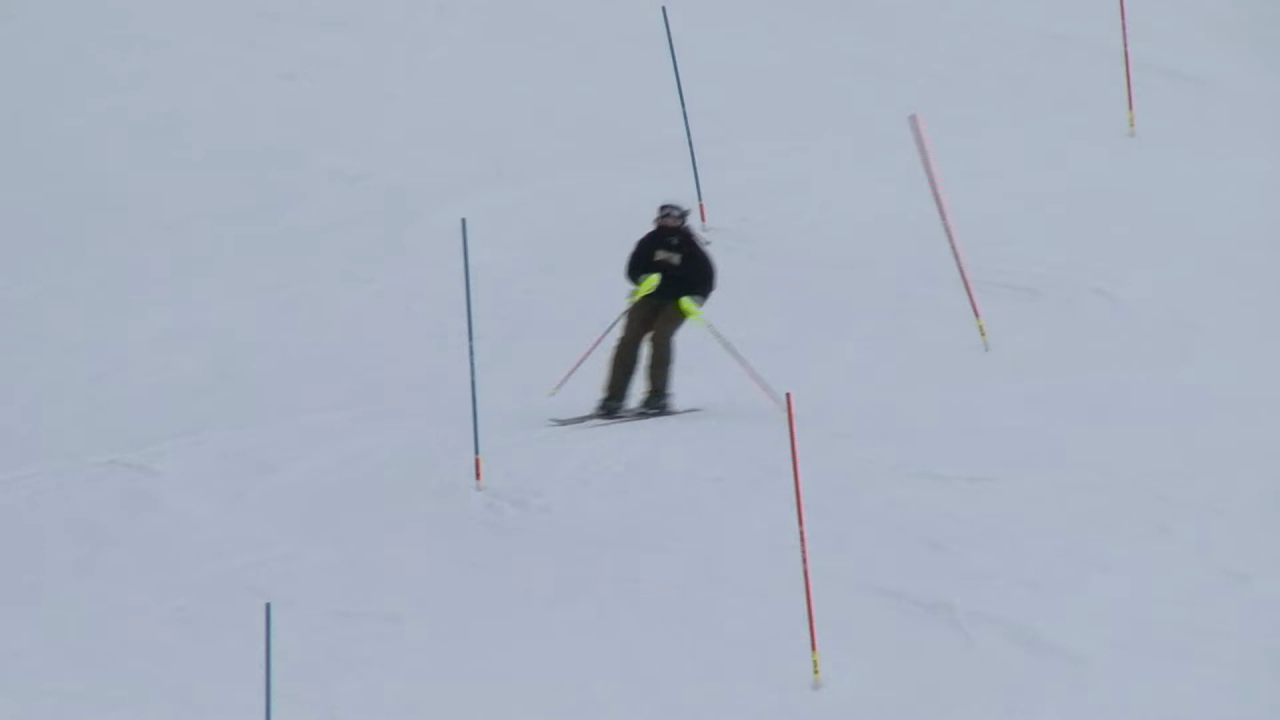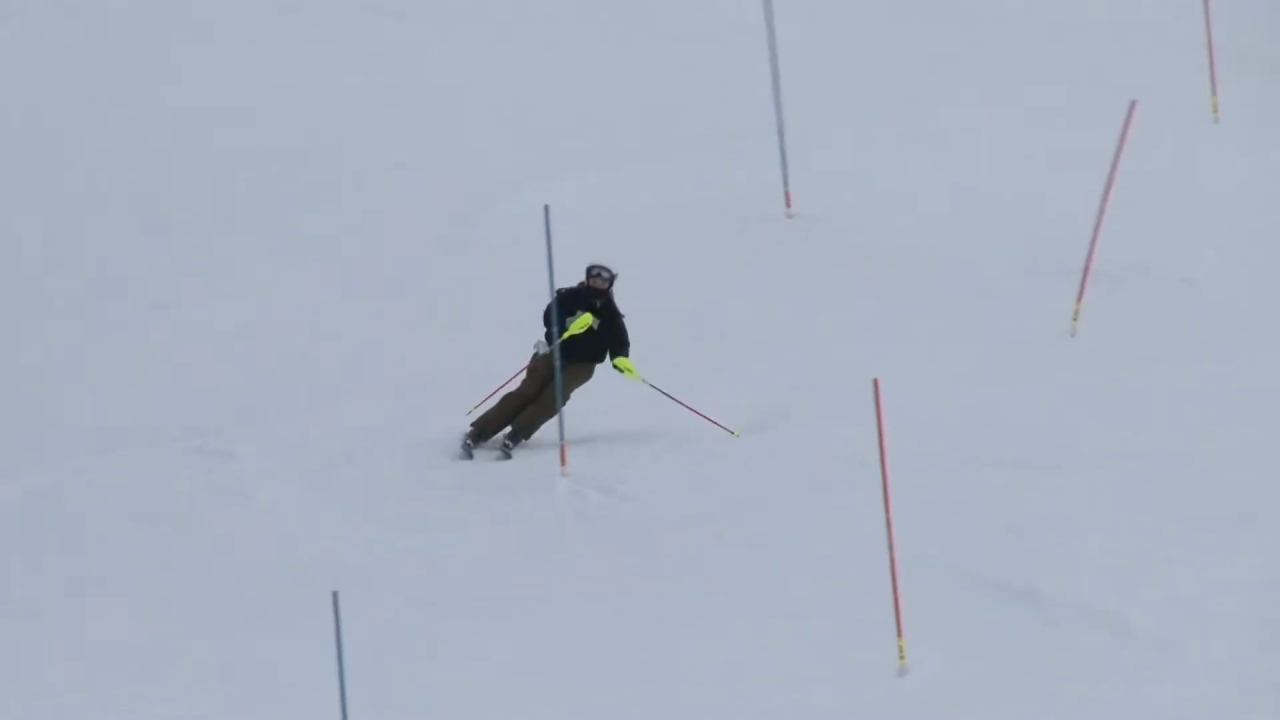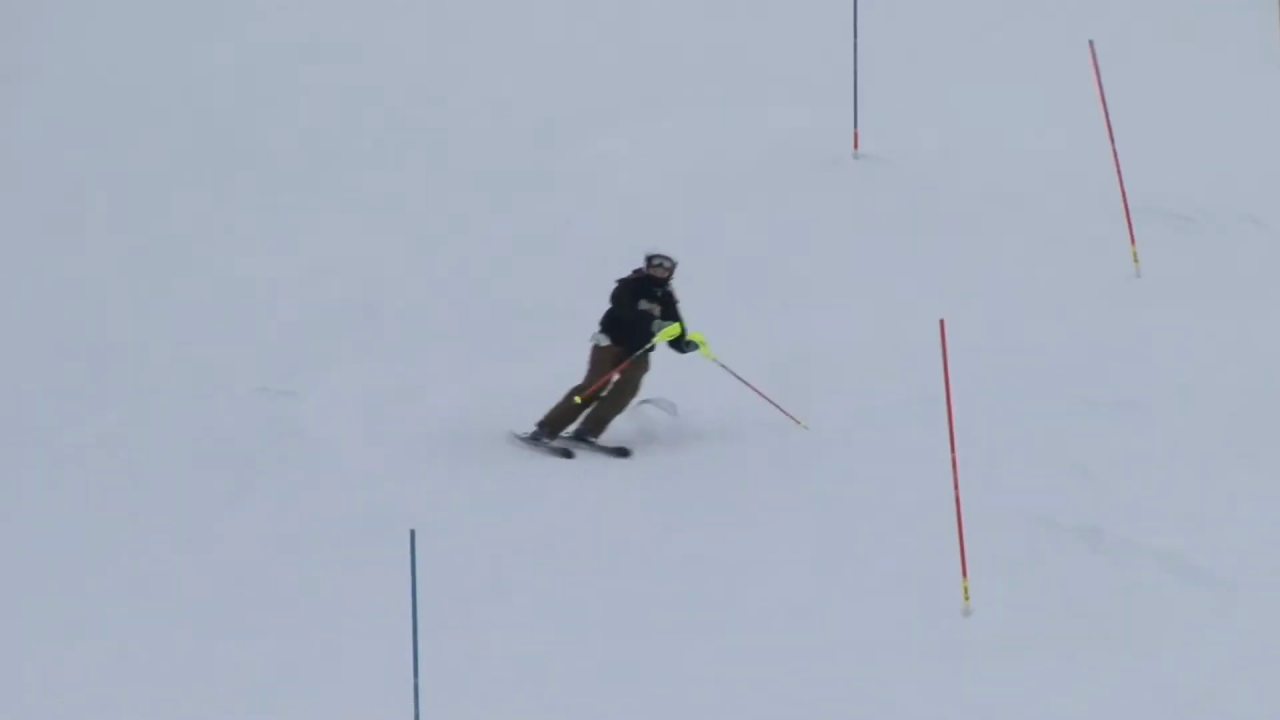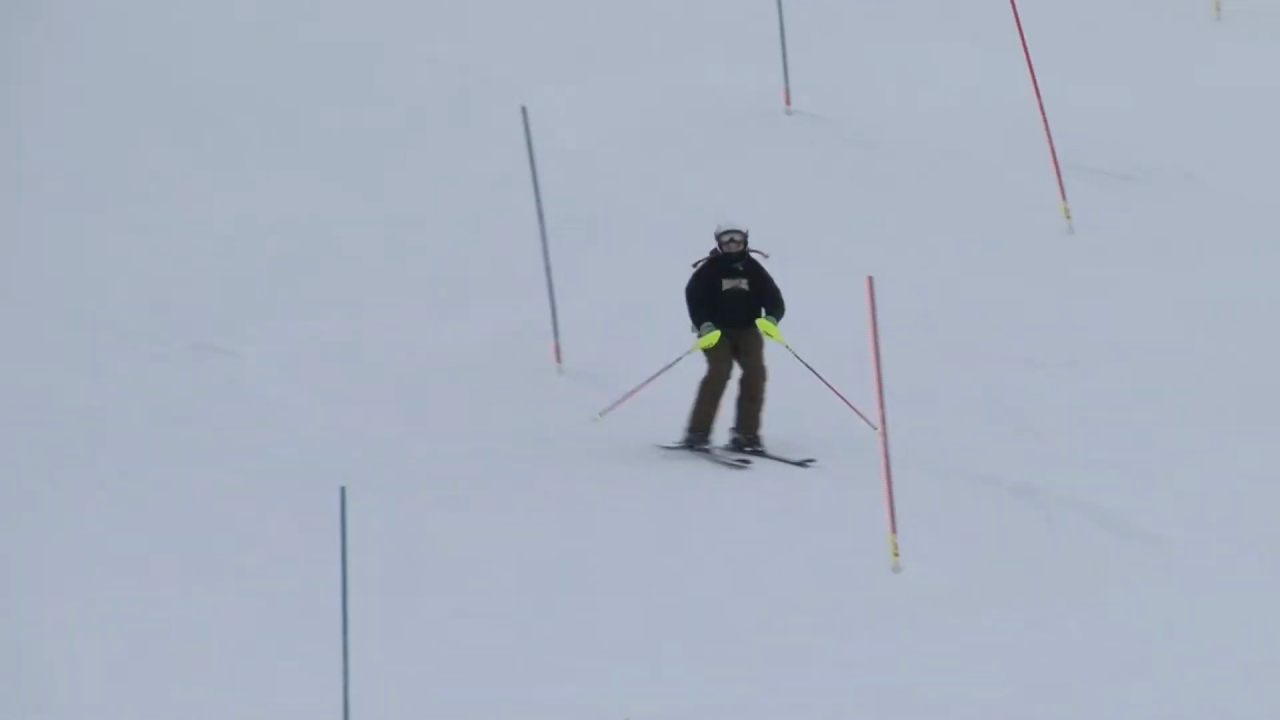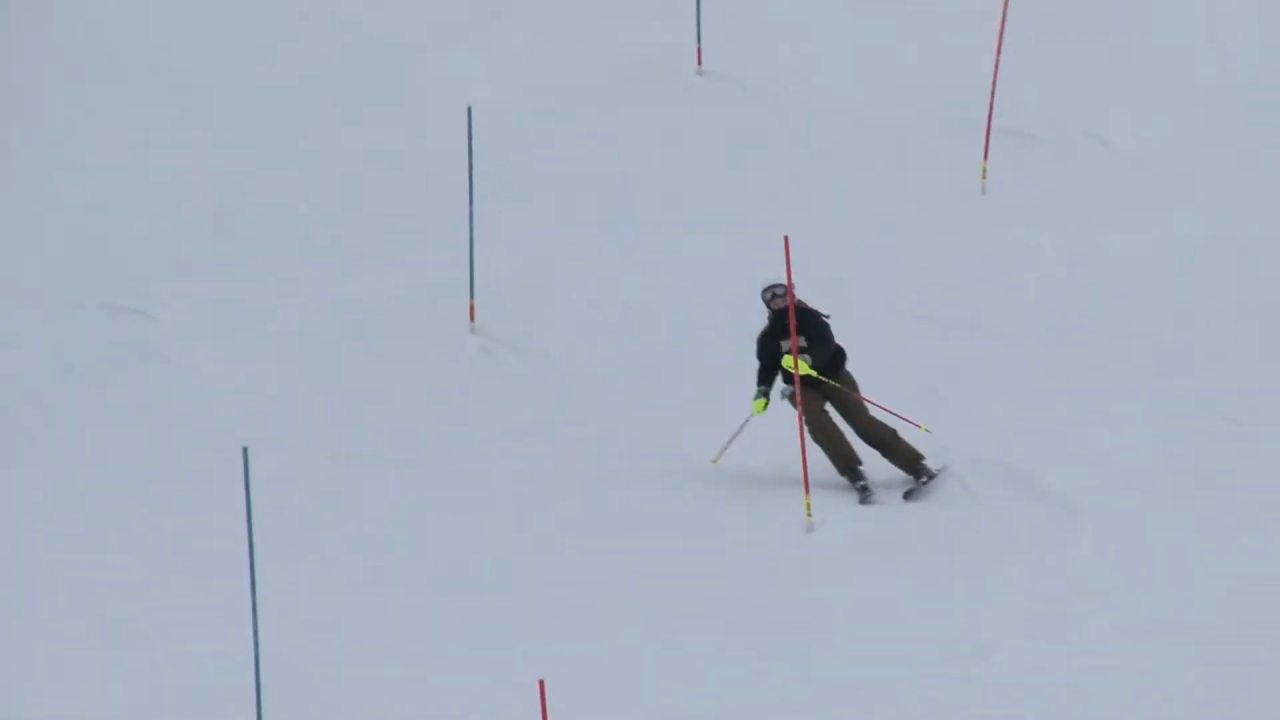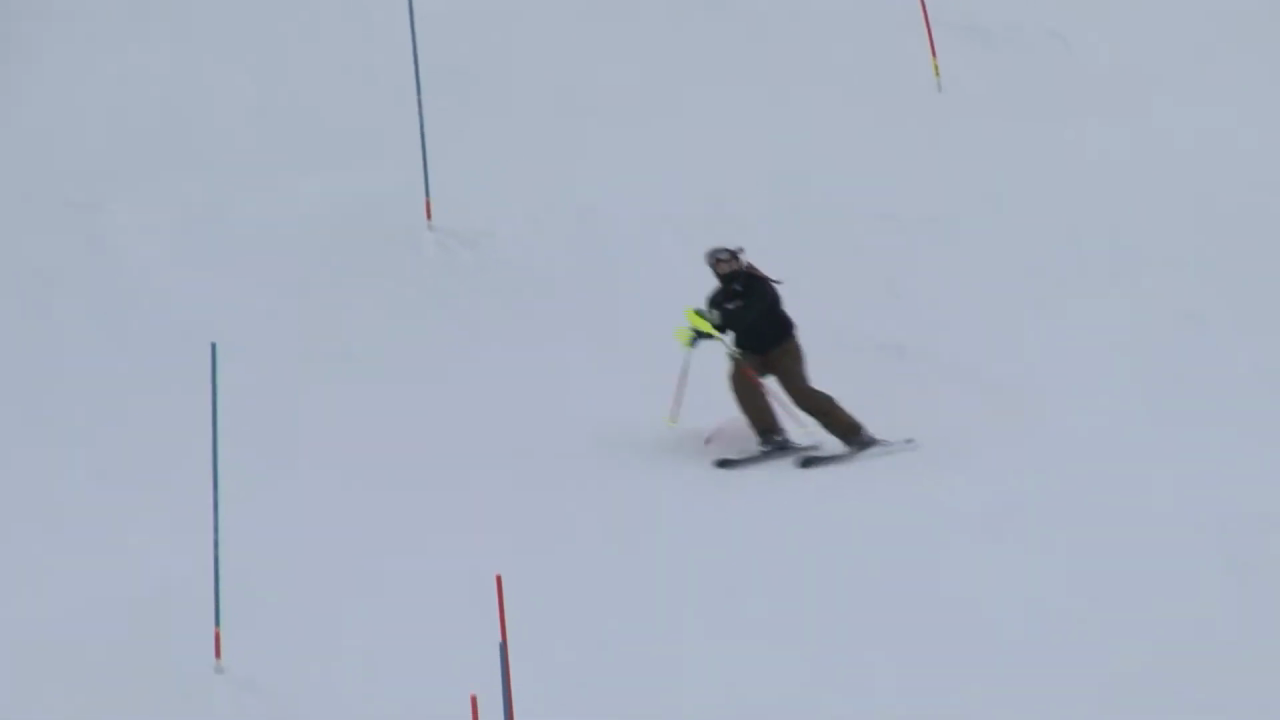
dt=0.4s
person 1, frame 1
left shoulder: (691, 248)
right shoulder: (651, 241)
left elbow: (706, 278)
right elbow: (633, 268)
left wrist: (695, 298)
right wrist: (642, 278)
left hip: (677, 302)
right hip: (649, 297)
left knee: (660, 335)
right knee: (629, 339)
left ankle: (658, 397)
right ankle: (613, 400)
person 1, frame 2
left shoulder: (610, 314)
right shoulder: (570, 296)
left elbow: (618, 344)
right elbow: (550, 317)
left wrist: (621, 360)
right wrist: (570, 322)
left hip: (582, 364)
right hip: (553, 353)
left knee: (558, 392)
right knee: (526, 392)
left ankle: (516, 435)
right ankle: (478, 433)
person 1, frame 3
left shoulder: (667, 300)
right shoulder: (630, 286)
left elbow: (677, 339)
right elbow: (625, 310)
left wrist: (690, 342)
right wrist: (654, 325)
left hip: (638, 351)
right hip: (610, 342)
left knee: (630, 383)
right knee: (594, 385)
left ankle: (588, 430)
right ankle: (546, 429)
person 1, frame 4
left shoulder: (754, 270)
right shoulder: (707, 272)
left elbow: (775, 301)
right elbow: (695, 301)
left wrist: (771, 319)
right wrist: (705, 327)
left hip: (748, 329)
right hip: (715, 330)
left knee: (755, 372)
right knee: (719, 372)
left ankle: (746, 435)
right ankle: (697, 433)
person 1, frame 5
left shoulder: (811, 320)
right shoulder: (769, 336)
left elbow: (824, 348)
right elbow: (766, 367)
left wrist: (806, 359)
right wrist: (762, 392)
left hip: (833, 377)
right hip: (802, 387)
left knee: (862, 421)
right knee: (816, 419)
left ankle: (916, 465)
right ankle: (854, 471)
person 1, frame 6
left shoulder: (757, 286)
right shoulder: (719, 297)
left elbow: (753, 312)
right elbow: (720, 324)
left wrist: (711, 316)
right wrist: (697, 334)
left hip: (781, 345)
right hip: (751, 351)
left knee: (799, 390)
right knee: (739, 378)
left ankle: (855, 435)
right ankle: (773, 437)
